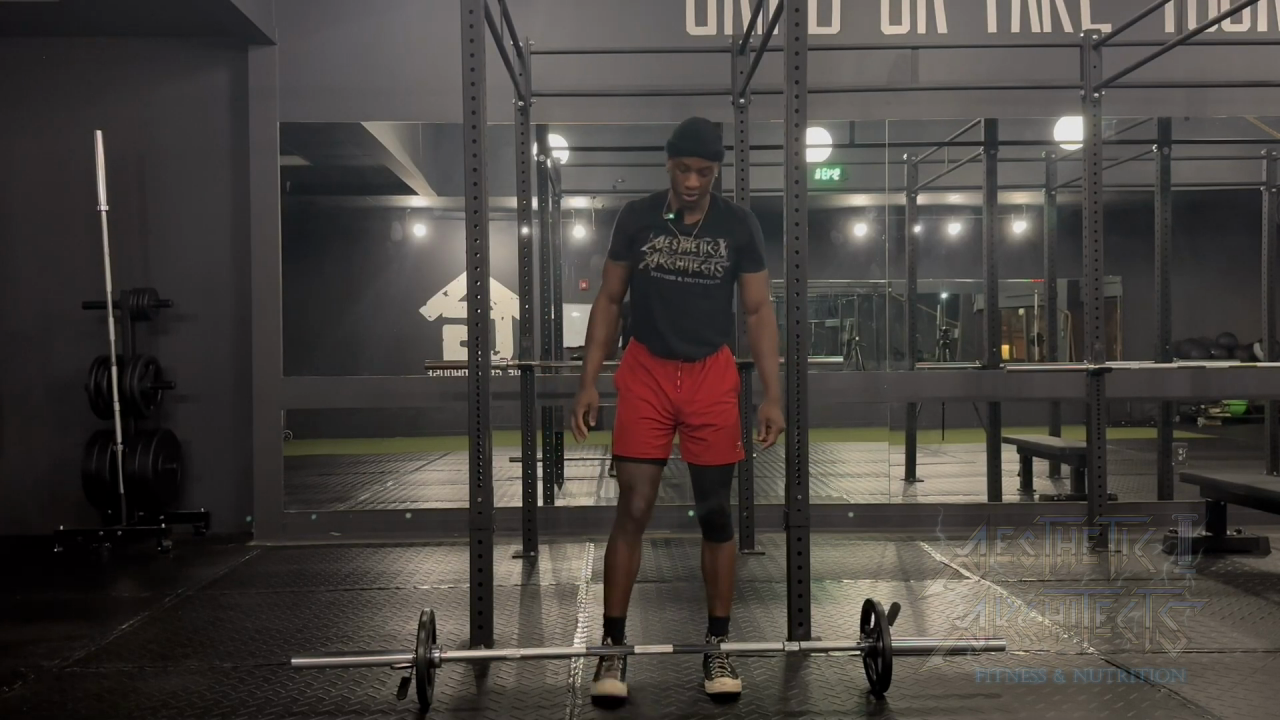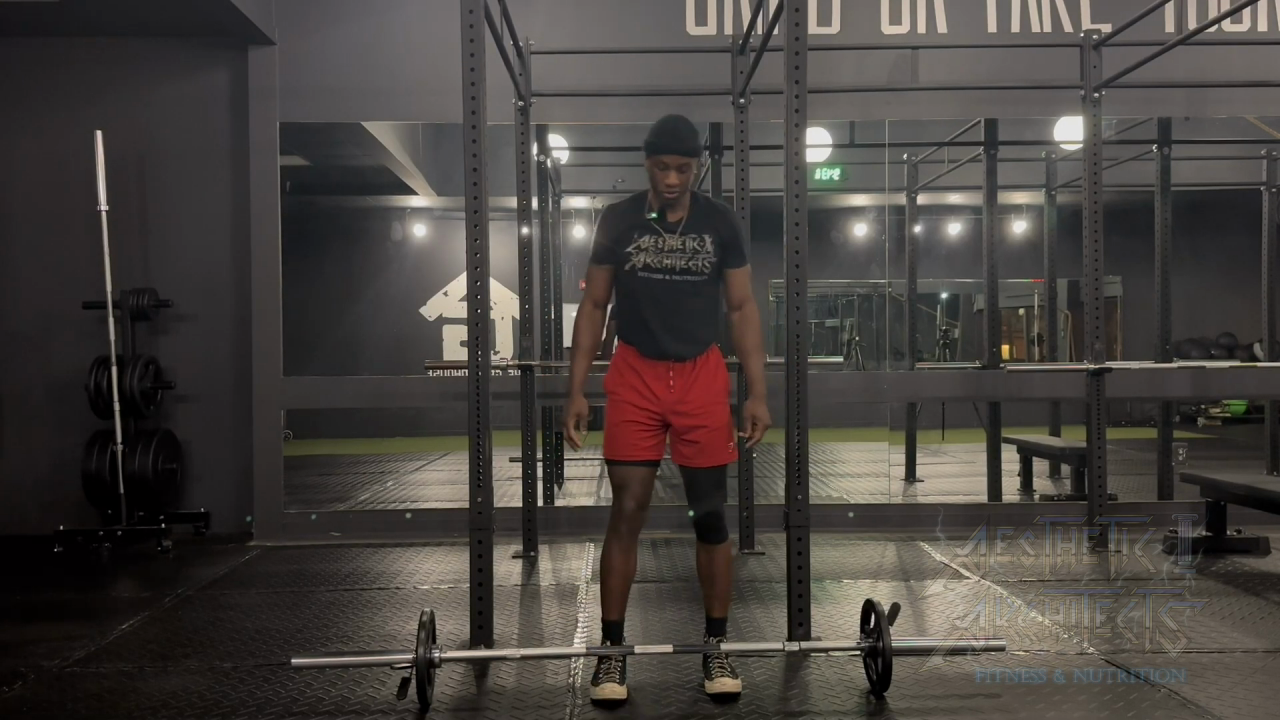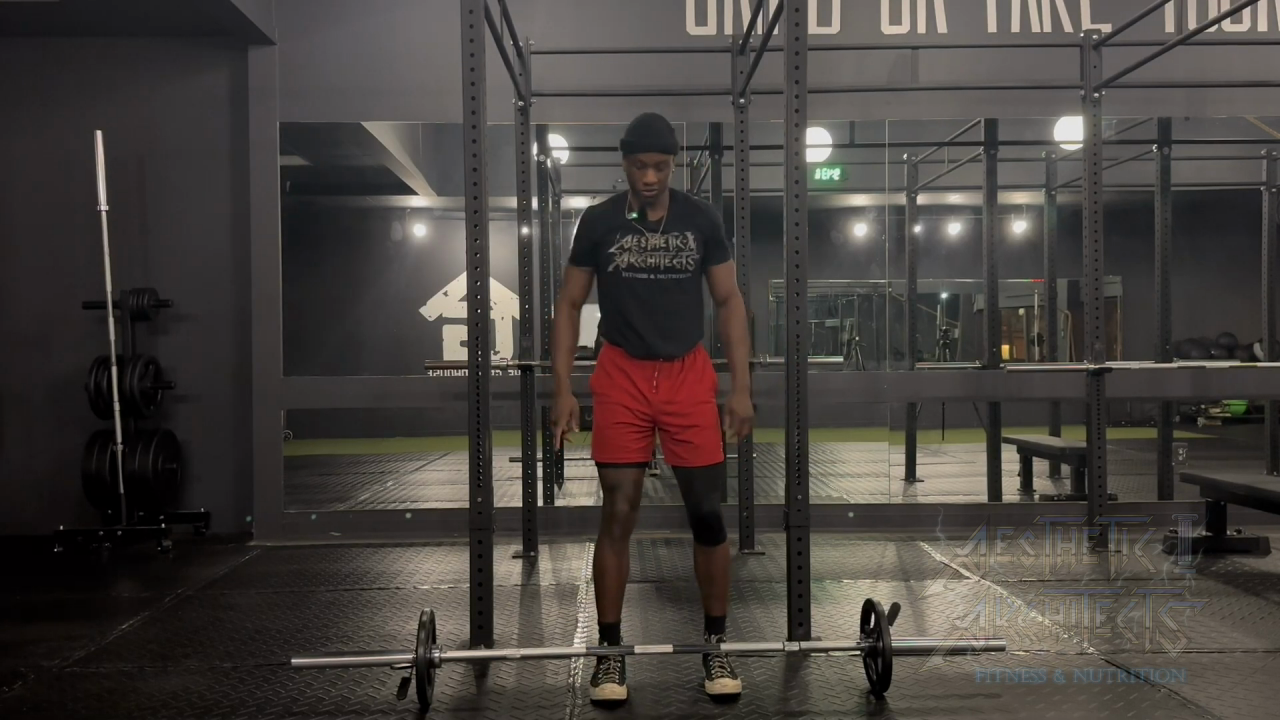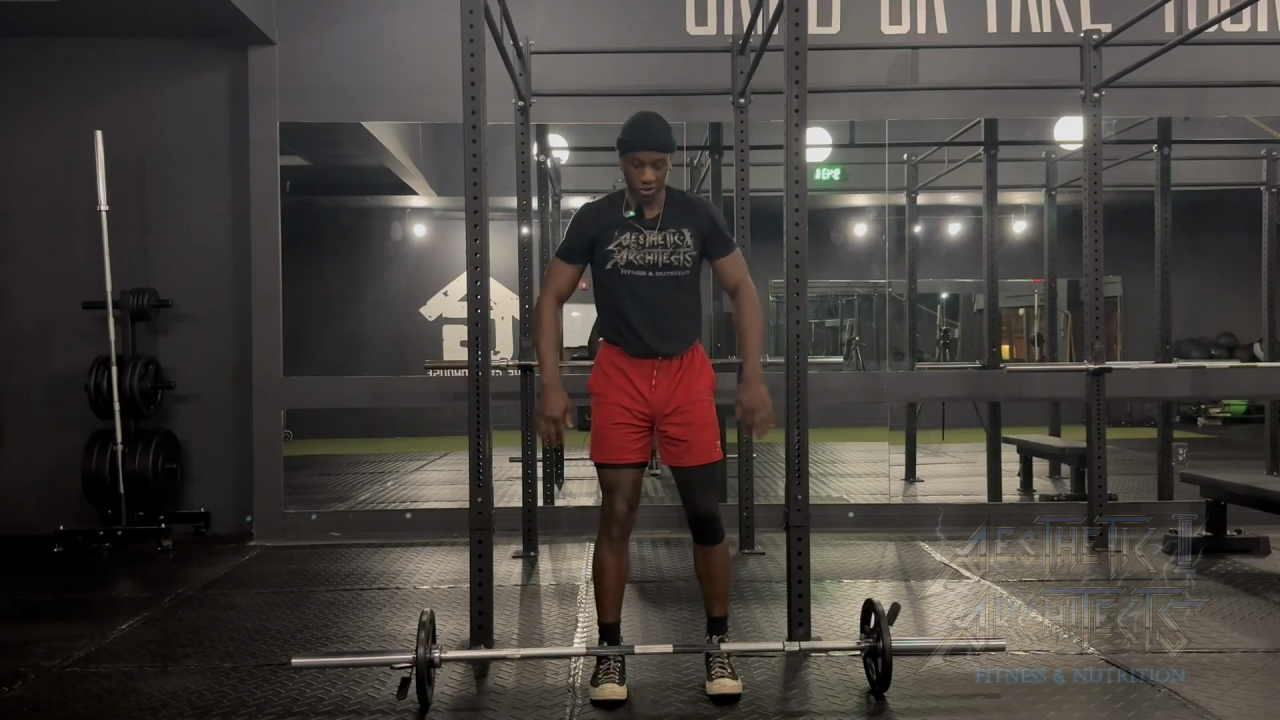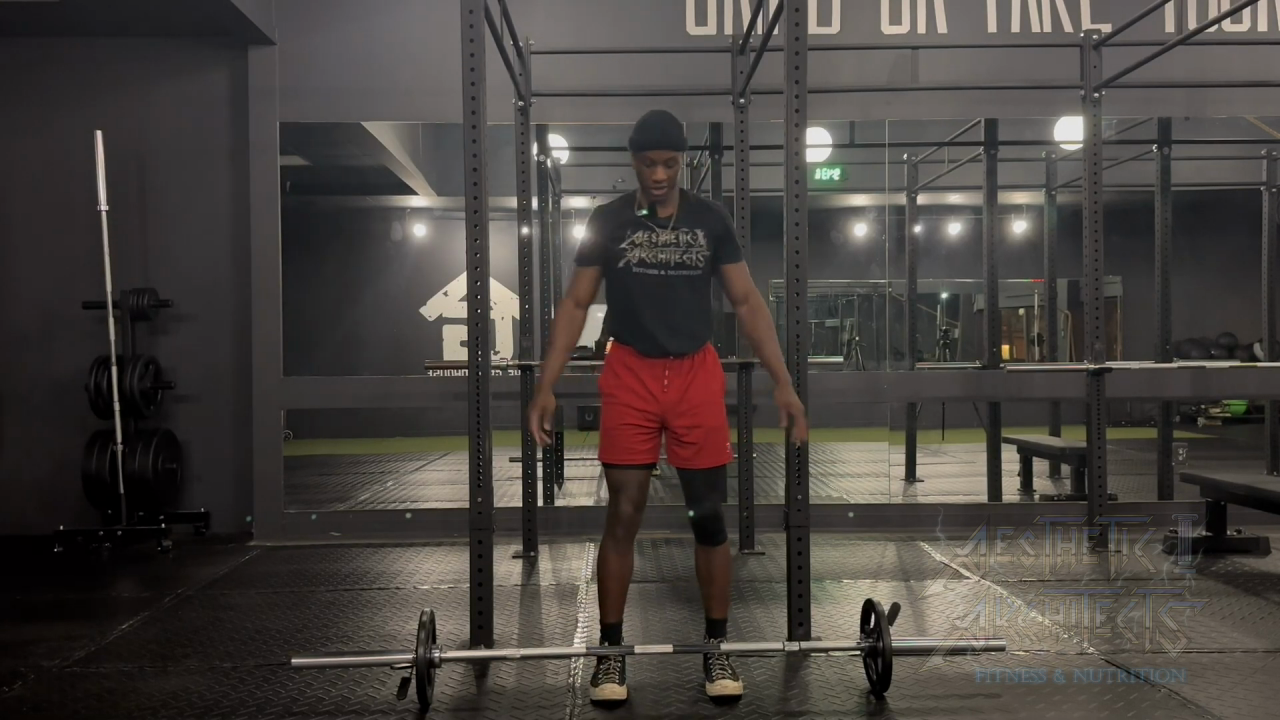
dt=0.2s
person 1, frame 1
left shoulder: (738, 225)
right shoulder: (635, 218)
left elbow: (758, 311)
right elbow: (609, 302)
left wrist: (772, 396)
right wrist: (588, 381)
left hip: (711, 377)
right hip: (645, 375)
left knee: (715, 514)
right knee: (632, 512)
left ankle: (716, 646)
right ankle: (613, 646)
person 1, frame 2
left shoulder: (720, 222)
right shoulder: (616, 220)
left elbow: (743, 308)
right elbow: (593, 306)
left wrist: (757, 393)
right wrist: (576, 390)
left hip: (702, 377)
right hip: (634, 379)
left knee: (710, 515)
right knee: (627, 514)
left ankle: (715, 646)
right ankle: (612, 649)
person 1, frame 3
left shoulder: (701, 218)
right shoulder: (598, 221)
left elbow: (730, 302)
right elbow: (568, 307)
left wrist: (741, 386)
right wrist: (562, 388)
left hip: (689, 378)
right hip: (621, 379)
left knee: (707, 514)
right knee: (618, 516)
left ankle: (715, 642)
right ankle: (610, 650)
person 1, frame 4
left shoulder: (699, 215)
right shoulder: (593, 220)
left elbow: (741, 290)
right elbow: (551, 299)
left wrist: (753, 376)
right wrist: (551, 386)
left hip: (686, 376)
right hip: (619, 378)
left knee: (706, 514)
right knee: (617, 516)
left ankle: (718, 643)
right ankle: (610, 650)
person 1, frame 5
left shoulder: (711, 219)
right shoulder: (607, 220)
left elbow: (747, 303)
right elbow: (575, 306)
left wrist: (783, 383)
right wrist: (546, 386)
left hip: (697, 377)
right hip: (629, 378)
left knee: (708, 517)
right knee: (622, 517)
left ankle: (716, 647)
right ankle: (611, 650)
